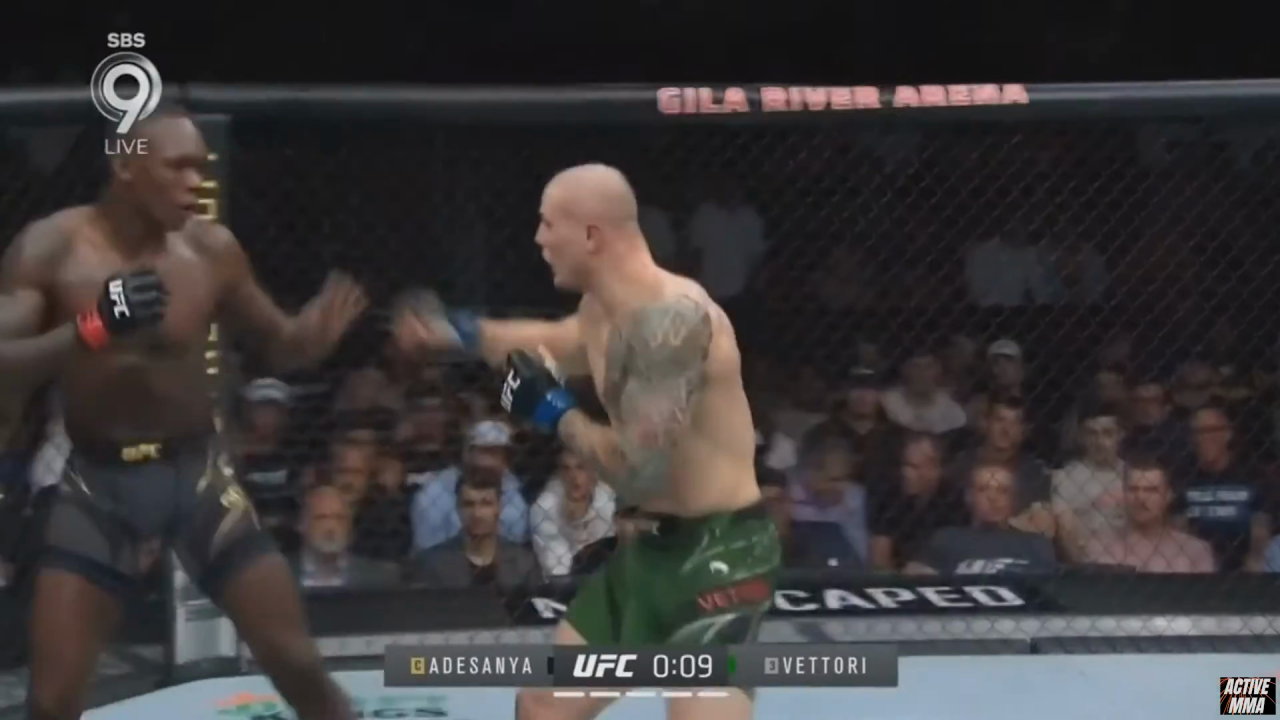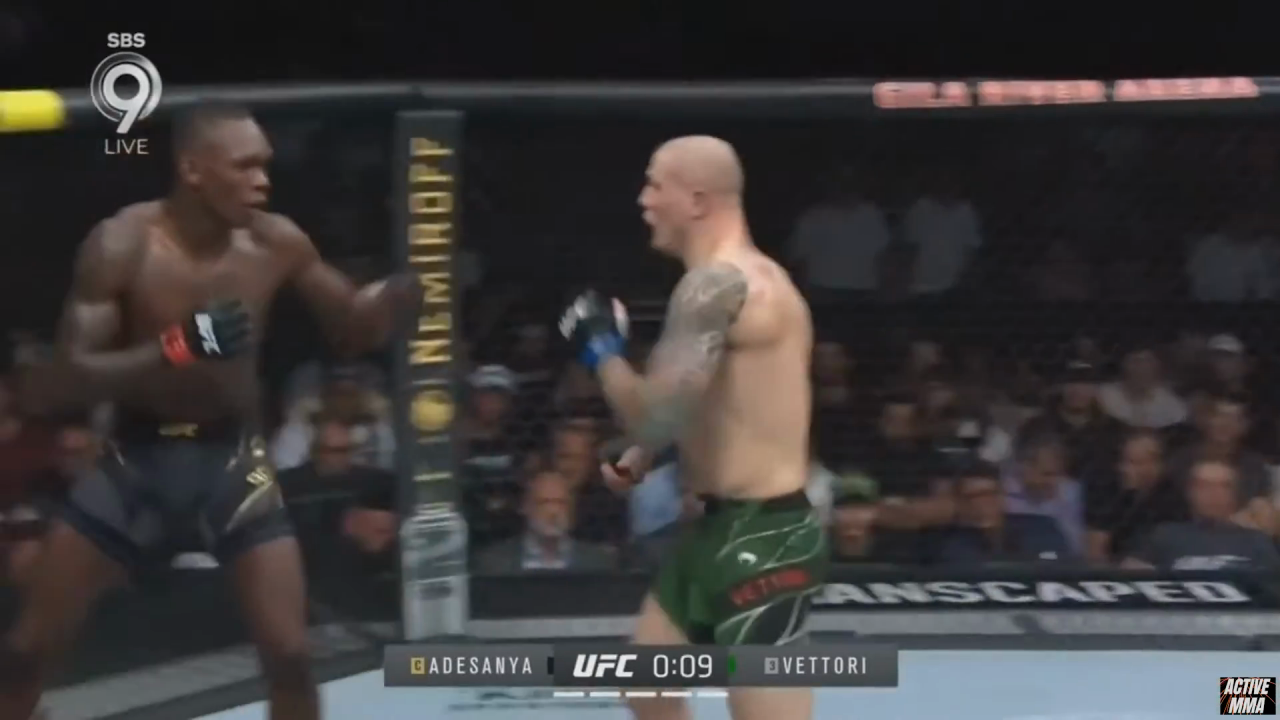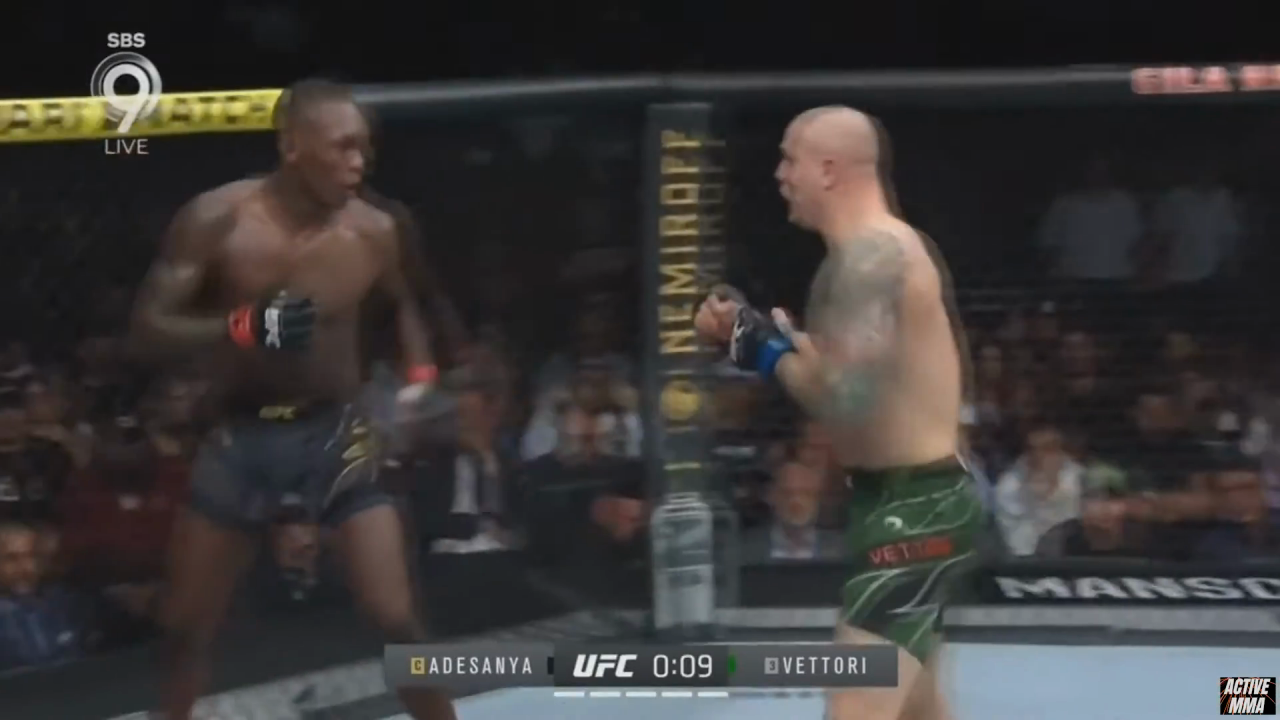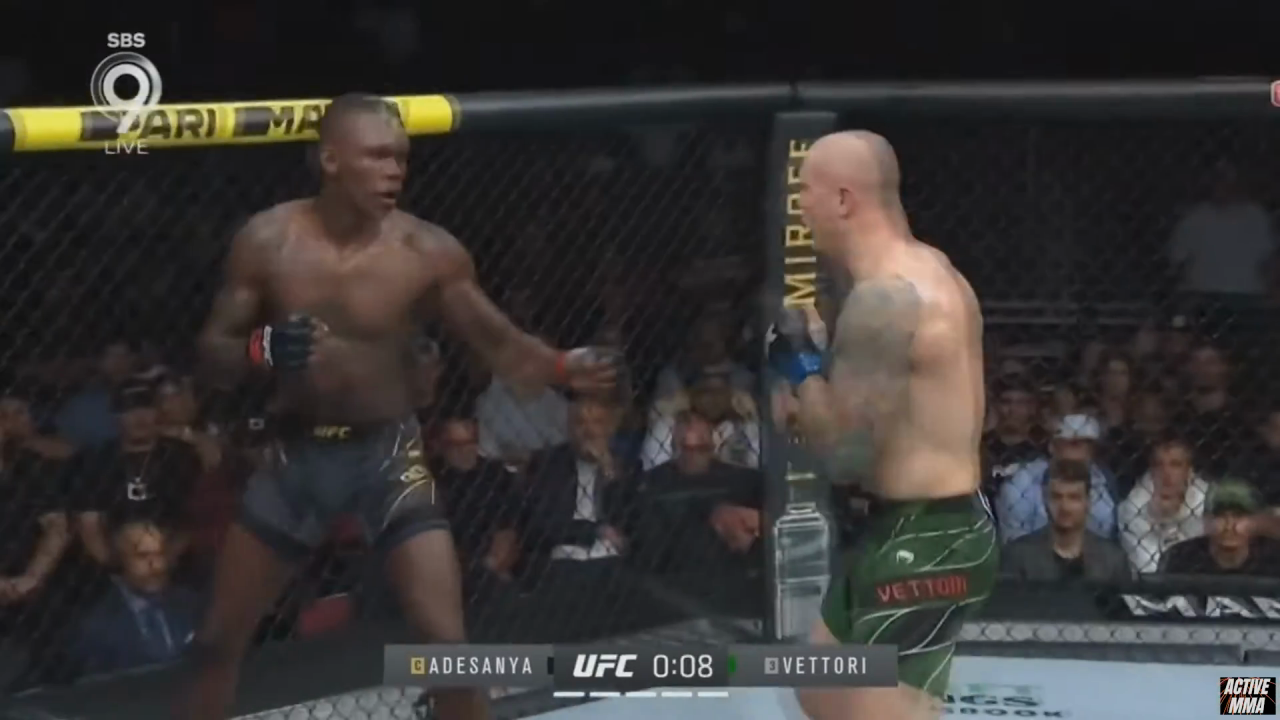
dt=0.3s
person 1, frame 1
left shoulder: (212, 248)
left elbow: (288, 347)
left wrist: (334, 310)
right wrist: (90, 328)
left hip: (196, 475)
right hip: (100, 482)
left knee: (301, 669)
person 1, frame 2
left shoulder: (277, 242)
right shoulder: (122, 245)
left elbow: (354, 330)
right elbow: (71, 379)
left wrist: (388, 298)
right wrist: (180, 347)
left hip: (233, 458)
right hip: (144, 458)
left knee: (289, 657)
person 1, frame 3
left shoulder: (371, 231)
right shoulder: (214, 219)
left elbow: (402, 305)
right elbow: (147, 328)
left wrist: (419, 375)
right wrist: (245, 328)
left hip: (334, 432)
right hip: (242, 434)
left knee: (396, 620)
right knee: (186, 625)
person 1, frame 4
left shoulder: (426, 249)
right shoulder: (266, 239)
left elbow: (500, 344)
right elbow: (213, 351)
left wrist: (567, 364)
right wrist: (260, 350)
left hip: (389, 453)
right hip: (299, 451)
left knee: (445, 643)
right knee: (218, 638)
person 2, frame 1
left shoulder: (671, 317)
right shoulder: (611, 306)
left elbow: (642, 471)
right elbow: (552, 343)
left wrist: (553, 410)
right wrist: (459, 329)
left hip: (721, 554)
right hip: (661, 546)
person 2, frame 2
left shoulder: (717, 285)
right shoulder: (756, 277)
left elbow: (653, 422)
left wrist: (599, 346)
right wrist: (640, 459)
left hip: (765, 537)
right hip: (723, 526)
person 2, frame 3
left shoulder: (871, 256)
right shoulder: (880, 248)
left elbow: (845, 399)
right elbow: (838, 357)
left wrist: (773, 354)
right wrist: (750, 326)
left hip: (914, 510)
right hip: (908, 502)
person 2, frame 4
left shoulder: (883, 298)
right shoulder: (928, 269)
left elbow: (842, 454)
left wrist: (802, 367)
left hip: (928, 543)
right hip: (914, 532)
